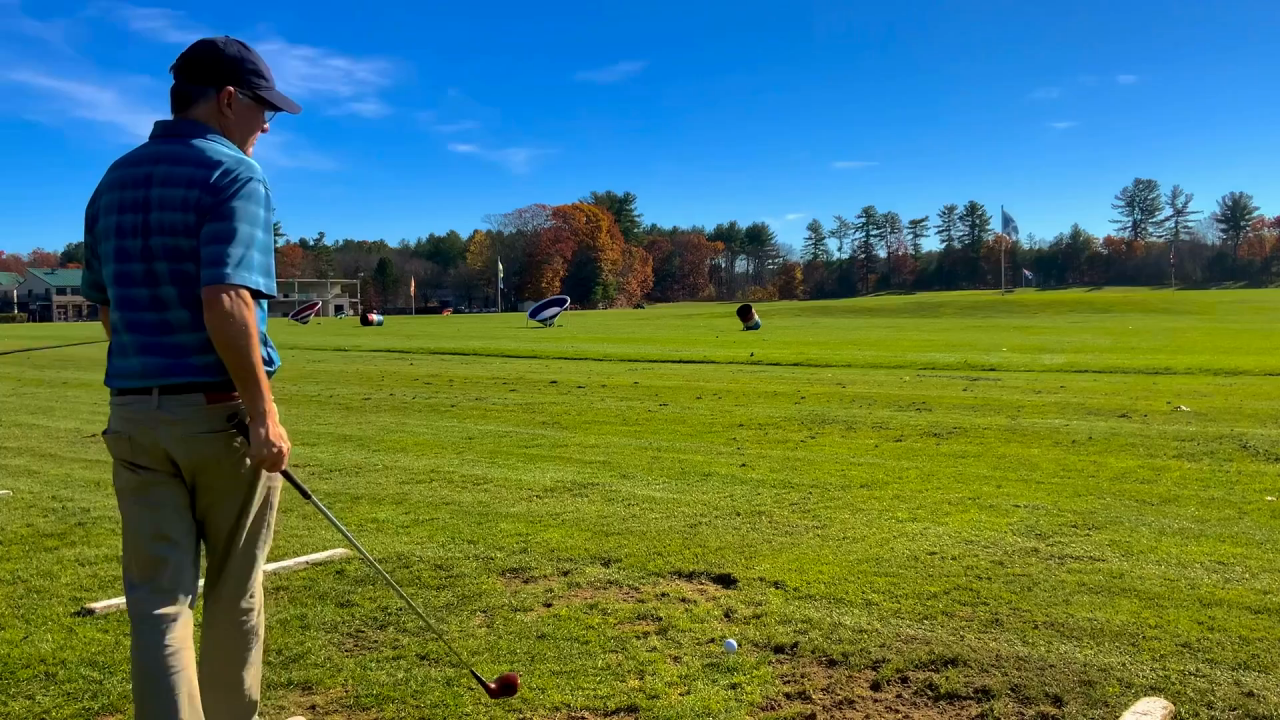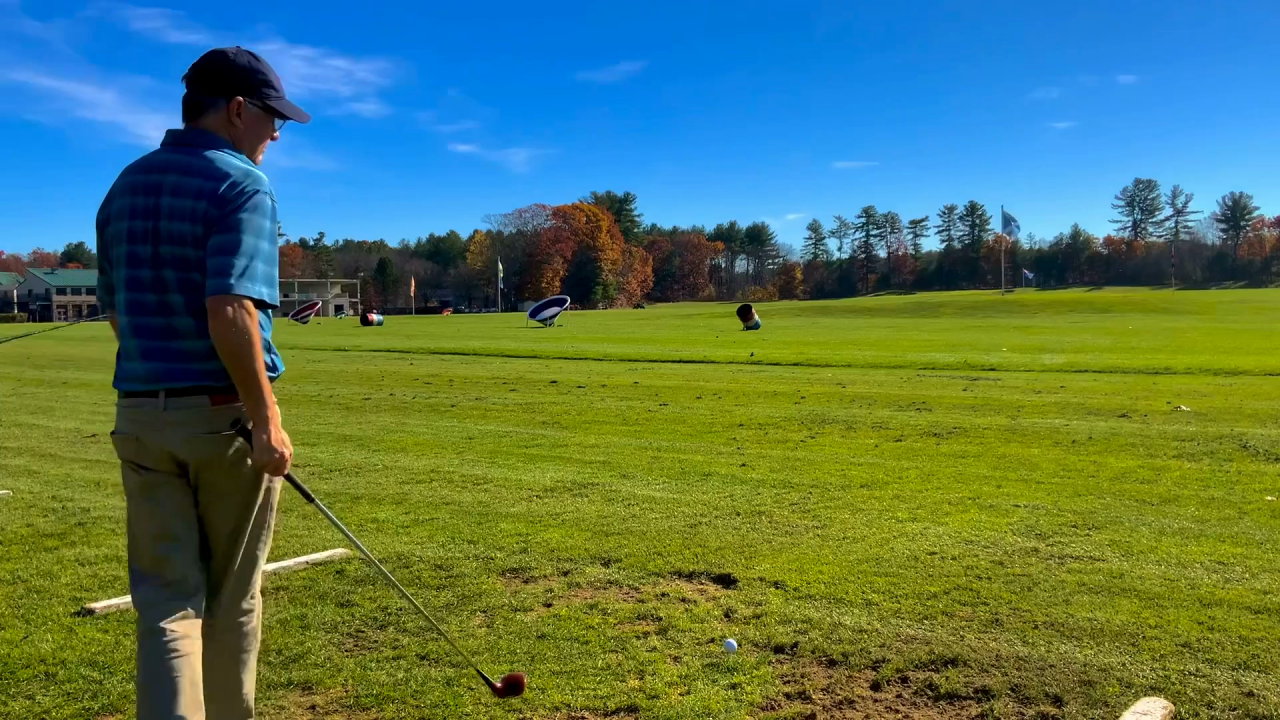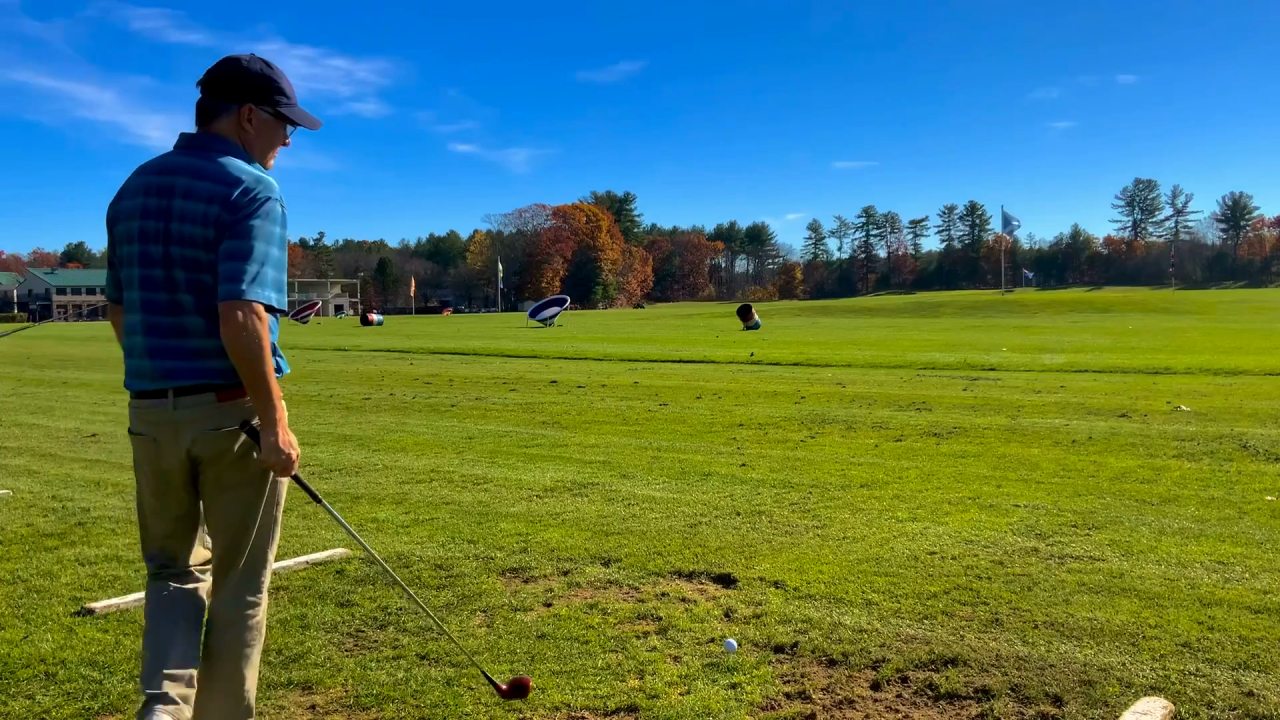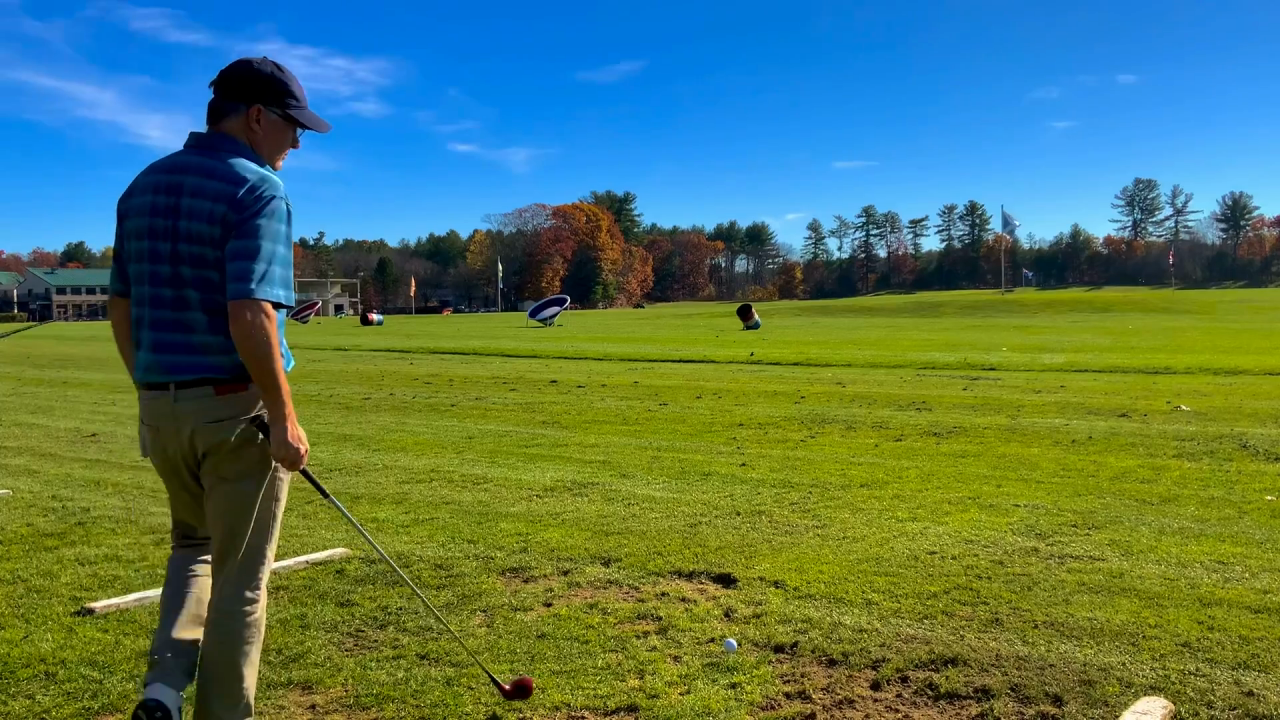
dt=0.1s
person 1, frame 1
left shoulder: (113, 182)
right shoulder: (234, 175)
left elbow: (107, 309)
right elbow: (226, 305)
right wrist: (265, 416)
left hip: (135, 417)
right hip: (224, 412)
left knee: (159, 607)
right knee: (235, 592)
person 1, frame 2
left shoulder: (124, 188)
right shoulder: (241, 185)
left elbow: (119, 313)
right elbow: (231, 316)
right wrist: (267, 422)
left hip: (142, 420)
right hip: (226, 417)
left knee: (164, 604)
right knee: (232, 597)
person 1, frame 3
left shoulder: (134, 188)
right shoulder: (251, 191)
left elbow: (123, 311)
right elbow: (241, 320)
right wrist: (275, 424)
left hip: (153, 416)
right hip: (233, 414)
left knee: (175, 577)
right knee: (239, 586)
person 1, frame 4
left shoulder: (143, 186)
right shoulder: (257, 190)
left elbow: (122, 308)
right elbow: (250, 318)
right wrist: (285, 418)
left hip: (161, 408)
right hip: (237, 408)
left knee: (195, 547)
right knee: (240, 581)
